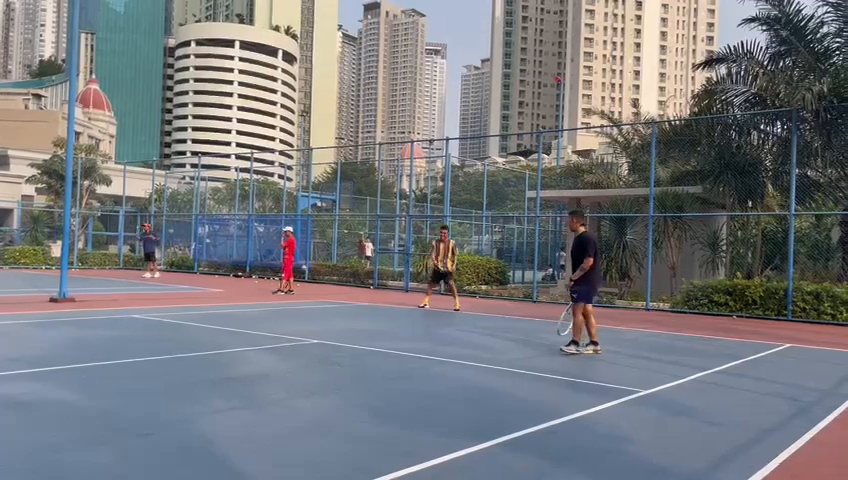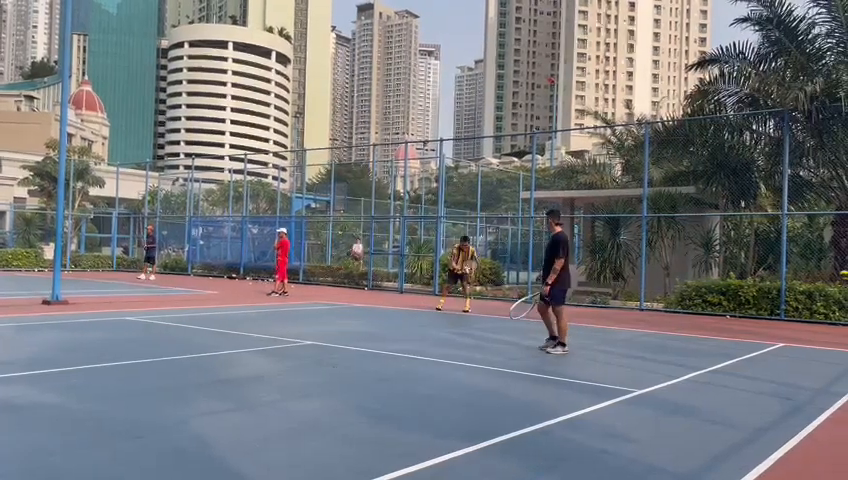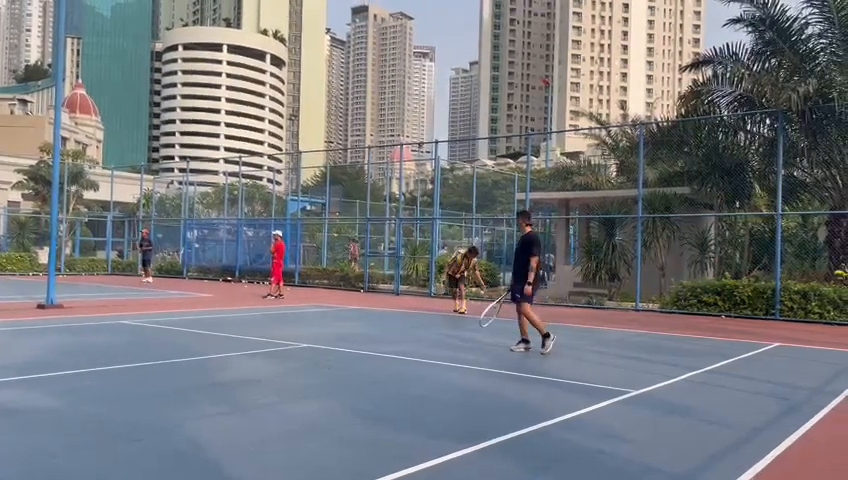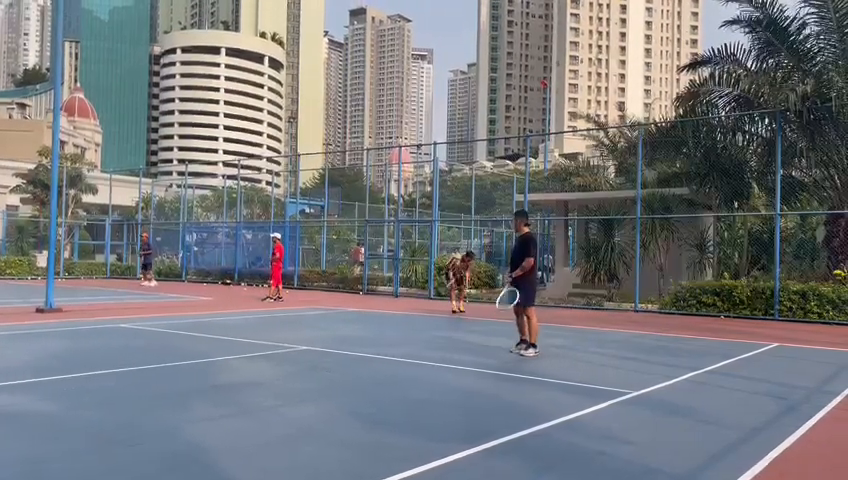
dt=0.7s
person 1, frame 1
left shoulder: (587, 238)
right shoulder: (578, 238)
left elbow: (588, 262)
left wrist: (572, 278)
right wrist: (575, 279)
left hip: (586, 282)
right hip: (583, 282)
left knee: (577, 310)
right knee: (587, 312)
left ankle: (575, 344)
right ankle: (594, 344)
person 1, frame 2
left shoulder: (560, 238)
right shoulder: (555, 237)
left elbow: (559, 264)
left wrist: (547, 282)
right wrist: (546, 281)
left hip: (557, 283)
right hip: (552, 283)
left knee: (558, 313)
right knee: (542, 309)
left ankle: (562, 344)
right ankle: (553, 337)
person 1, frame 3
left shoulder: (532, 238)
right shoulder: (523, 238)
left elbow: (533, 262)
left wrist: (529, 282)
right wrist: (514, 281)
left hip: (527, 282)
right hip: (519, 281)
left knee: (525, 310)
right knee: (519, 311)
left ankle: (546, 335)
right ankle: (525, 341)
person 1, frame 4
left shoulder: (529, 238)
right shoulder: (519, 238)
left elbow: (529, 262)
left wrist: (512, 275)
right wrist: (511, 275)
left hip: (526, 282)
right hip: (517, 282)
left knee: (529, 313)
right knee: (518, 312)
left ankle: (533, 346)
right ankle: (523, 341)
